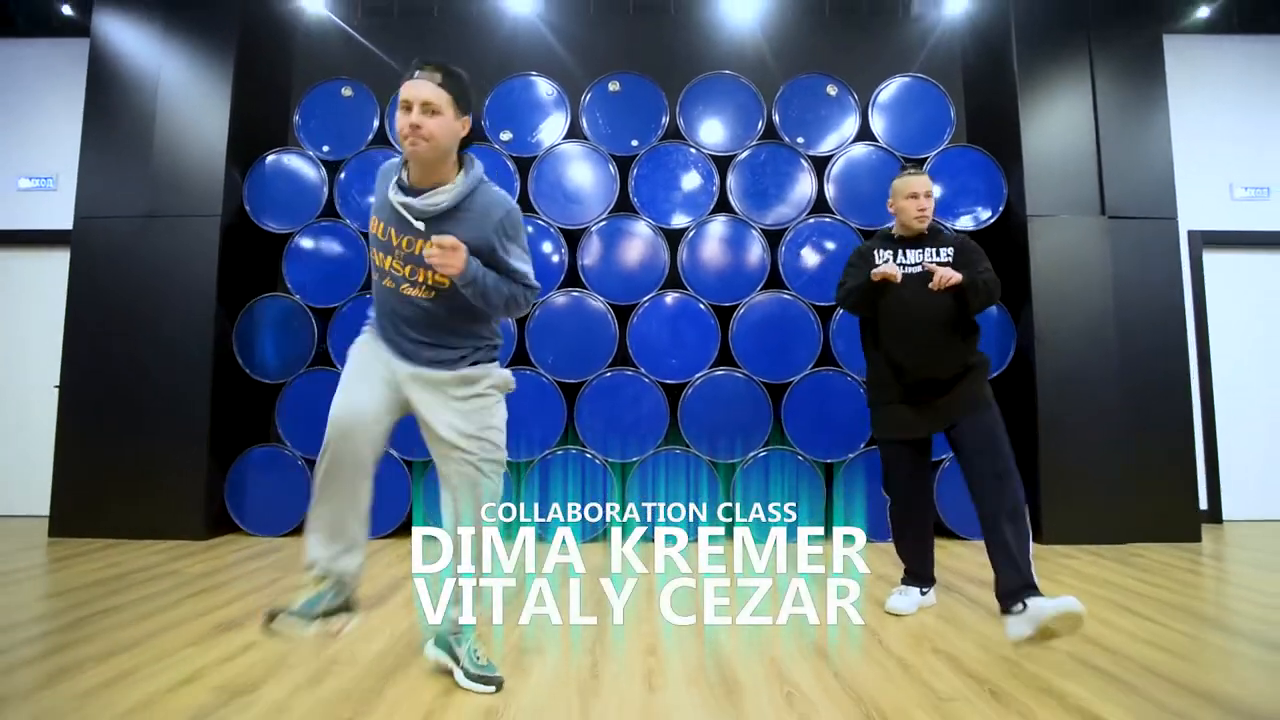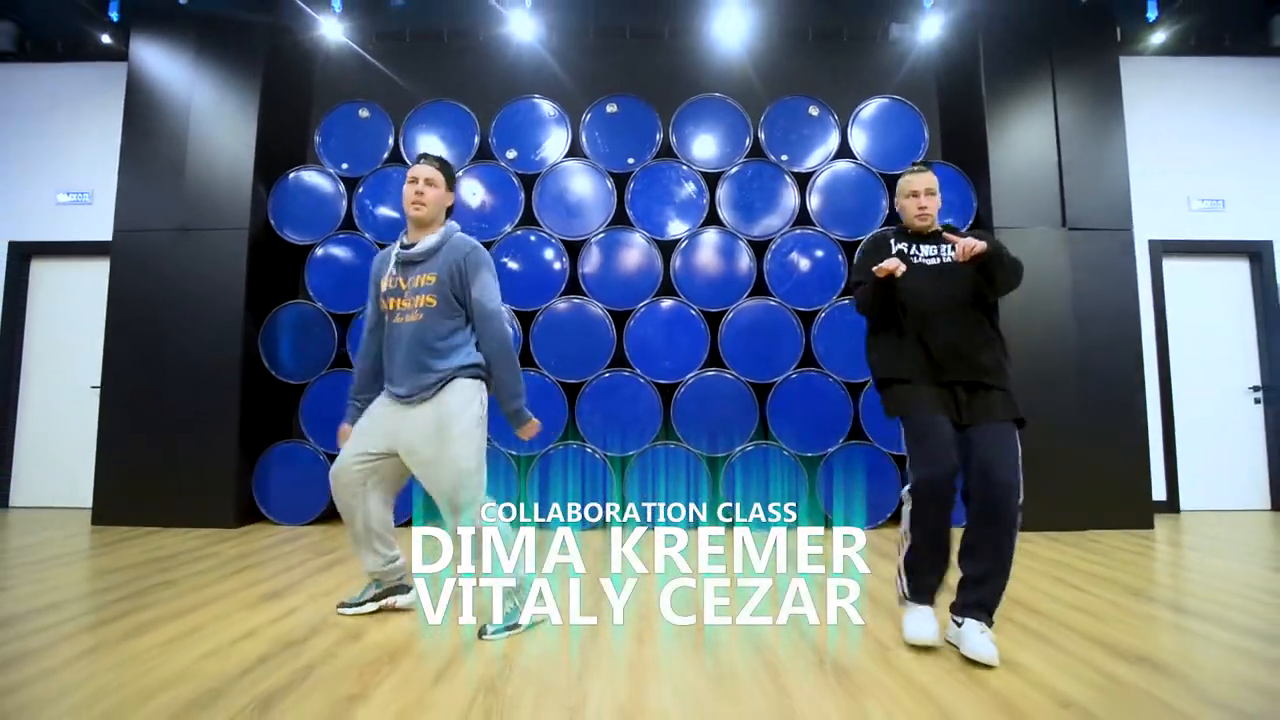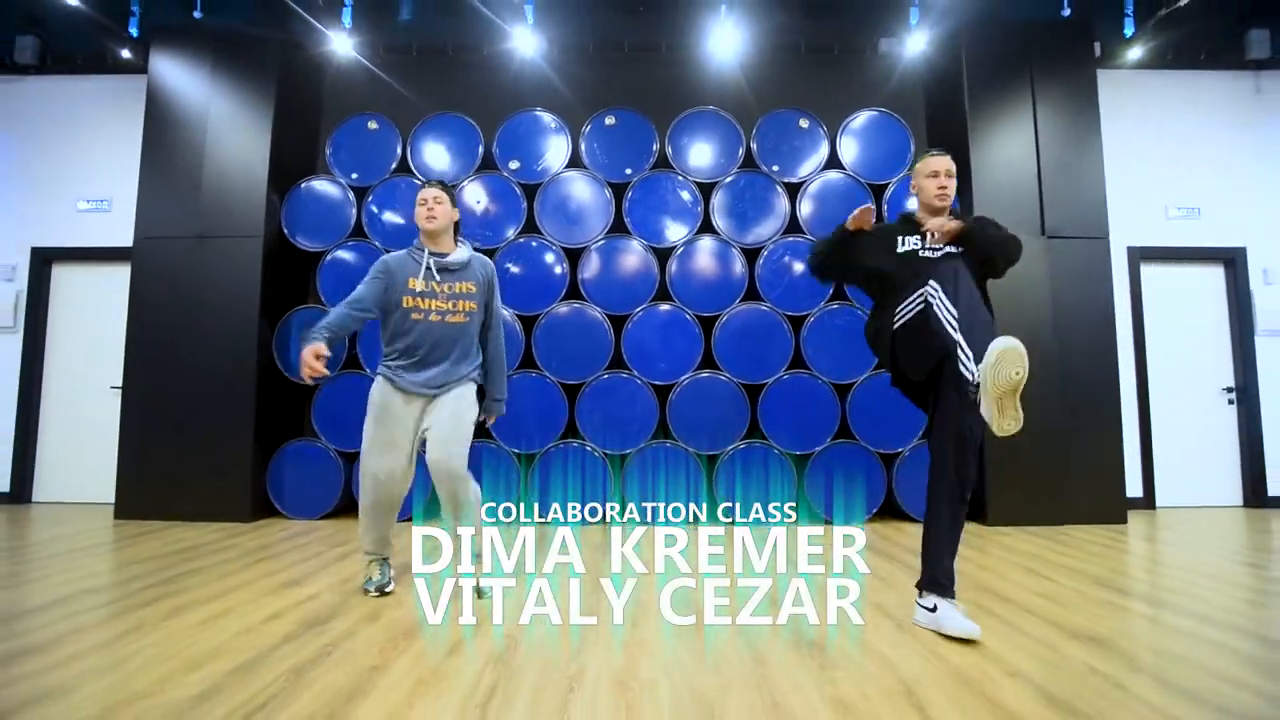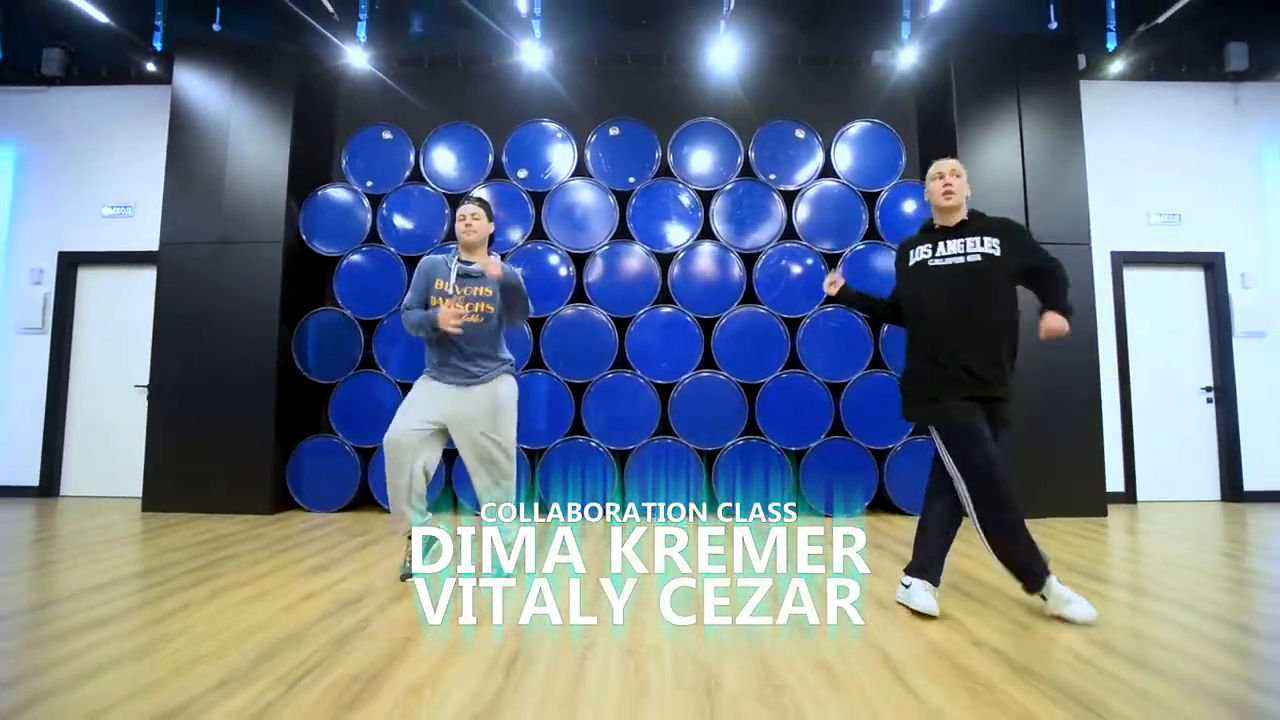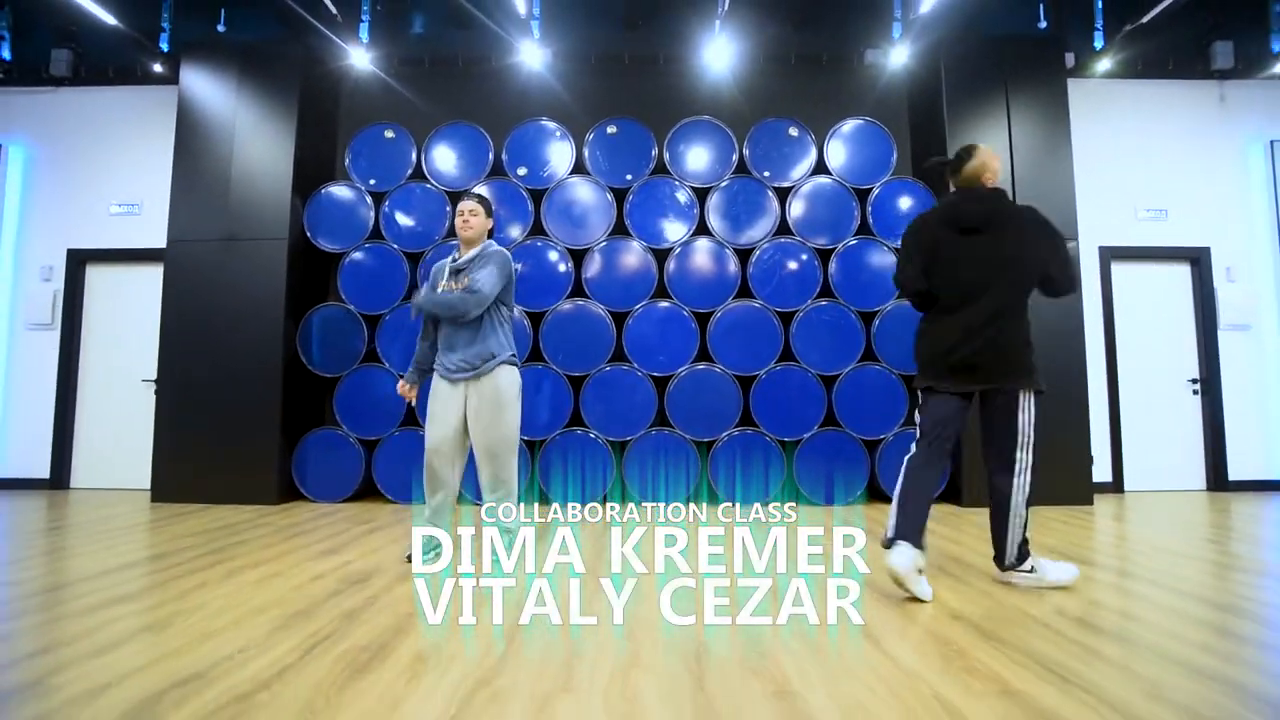
dt=0.5s
person 1, frame 1
left shoulder: (957, 245)
right shoulder: (870, 252)
left elbow: (987, 291)
right elbow: (849, 301)
left wrist: (959, 280)
right wrist: (873, 282)
left hip: (961, 381)
right hip: (898, 391)
left knee: (996, 477)
right knee: (906, 490)
left ankle: (1021, 602)
right ankle: (918, 583)
person 1, frame 2
left shoulder: (964, 242)
right shoulder: (881, 245)
left elbow: (1009, 278)
right elbow: (867, 307)
left wrist: (984, 251)
right wrist: (881, 280)
left hip: (982, 382)
right hip: (915, 380)
left knee: (999, 495)
right knee: (933, 477)
left ankle: (970, 616)
right ankle: (918, 593)
person 1, frame 3
left shoulder: (976, 230)
right shoulder: (885, 237)
left elbow: (1007, 253)
right elbow: (823, 267)
left wrist: (955, 232)
right wrist: (850, 232)
left hip: (957, 364)
right hip: (907, 339)
left knee: (956, 473)
right knee: (950, 277)
left ankle: (934, 596)
right ankle: (988, 367)
person 1, frame 4
left shoulder: (1004, 234)
right shoulder: (910, 251)
left elbow: (1050, 272)
right elbow: (898, 313)
left wrist: (1056, 309)
right wrist: (847, 293)
left hip: (988, 380)
right hip: (937, 384)
left knee: (956, 481)
right knee: (983, 480)
left ankle: (919, 578)
right ankle: (1039, 580)
person 1, frame 5
left shoulder: (927, 224)
right shoulder: (1027, 223)
left elbow: (910, 289)
right elbow: (1063, 282)
left hip: (945, 359)
right hip: (1006, 360)
left knee: (928, 451)
right knee: (1013, 458)
left ankle: (905, 544)
right ankle: (1014, 561)
person 2, frame 1
left shoulder: (492, 209)
right shoulder: (386, 182)
left elbow: (521, 295)
left wrist: (464, 272)
left hip: (462, 372)
right hip: (385, 348)
left knee: (472, 505)
right knee: (347, 433)
left ankle: (454, 634)
right ankle: (334, 581)
person 2, frame 2
left shoulder: (466, 253)
right shoulder: (384, 262)
left elbow: (494, 330)
right elbow: (373, 338)
left wrist: (515, 408)
right wrist: (355, 408)
left hip: (453, 394)
right hip: (395, 399)
left knee: (465, 501)
right knee: (348, 478)
left ankle: (516, 592)
right ankle: (390, 579)
person 2, frame 3
left shoulder: (481, 270)
right shoulder: (391, 266)
left elbow: (493, 337)
right elbow: (355, 307)
left wrist: (495, 396)
right wrist: (317, 339)
left hip: (454, 391)
right hip: (394, 389)
left knee: (450, 470)
right knee: (383, 477)
left ankle: (477, 553)
right ankle: (378, 559)
person 2, frame 4
left shoulder: (504, 275)
right shoulder: (430, 267)
left elbow: (519, 316)
right elbow: (408, 315)
left wrist: (504, 278)
right wrist: (435, 320)
left hip: (490, 386)
right hip: (436, 382)
left knee: (493, 468)
right knee: (399, 441)
right ankle: (419, 532)
person 2, frame 5
left shoulder: (498, 258)
right shoulder: (440, 270)
left elbow: (472, 302)
left wrist: (421, 302)
right wrist: (414, 373)
left hip: (495, 374)
right hip: (447, 376)
left knee: (497, 458)
right knee: (440, 455)
right ankle: (435, 536)
